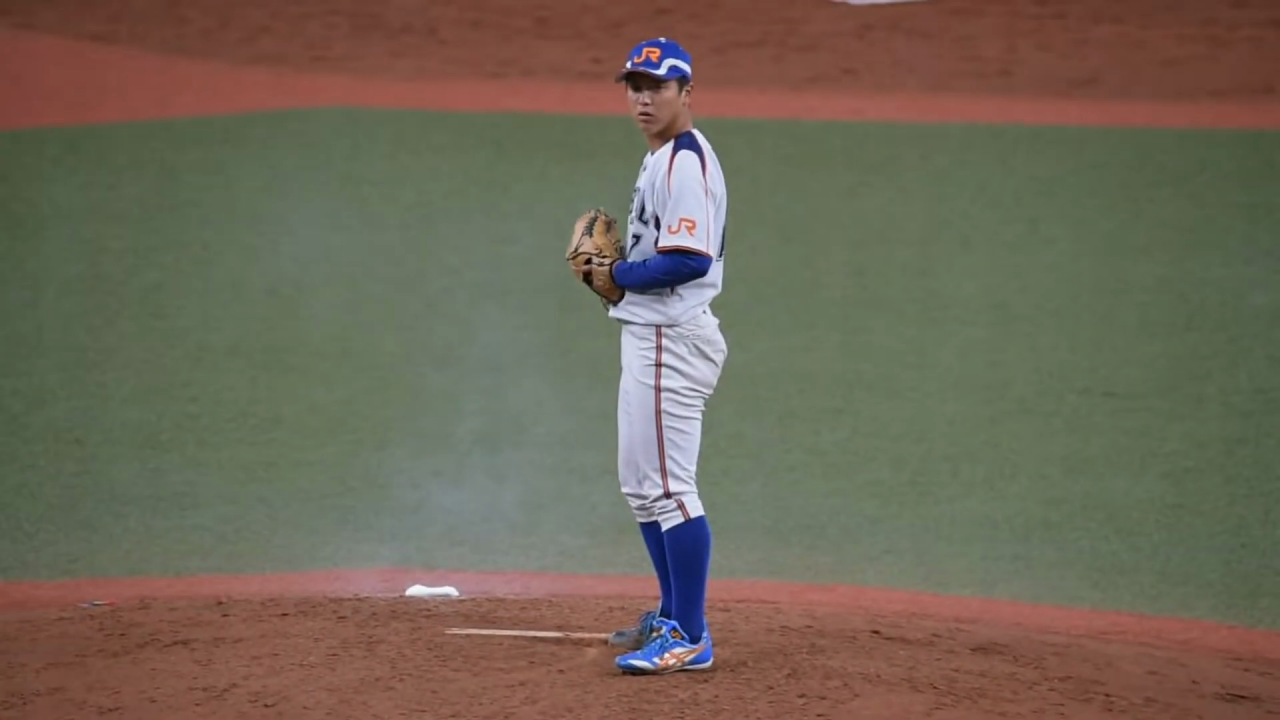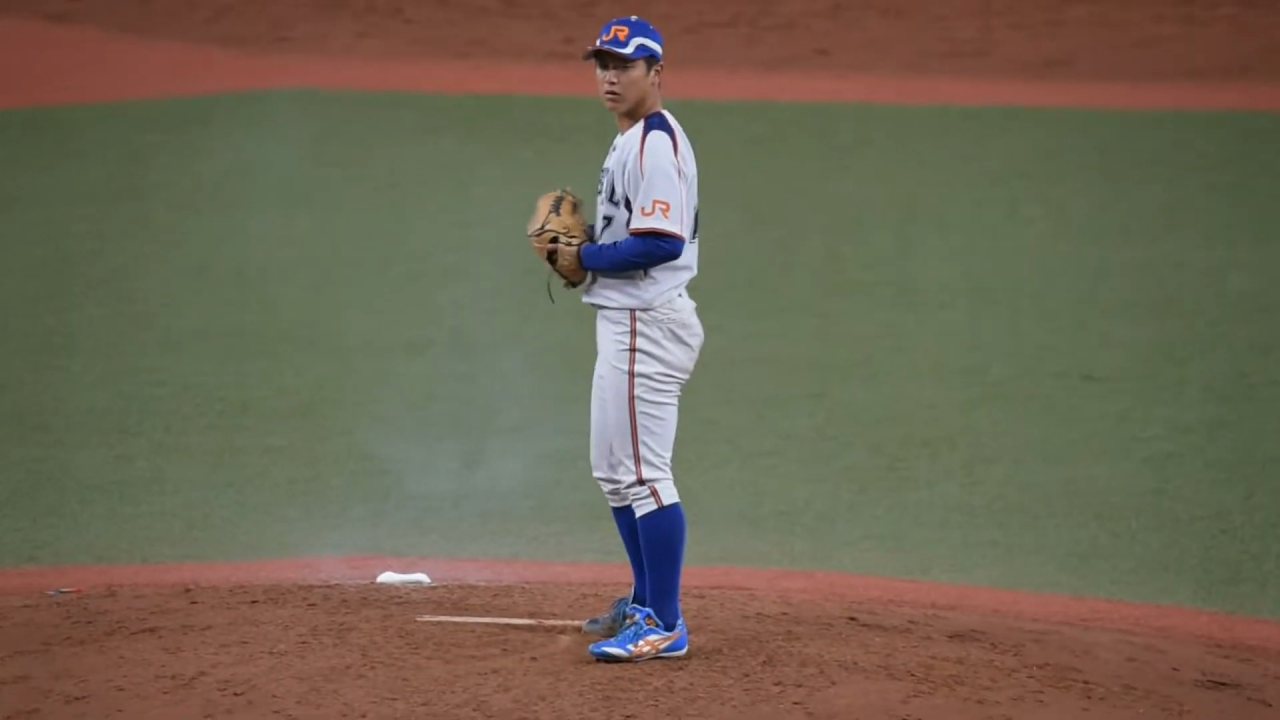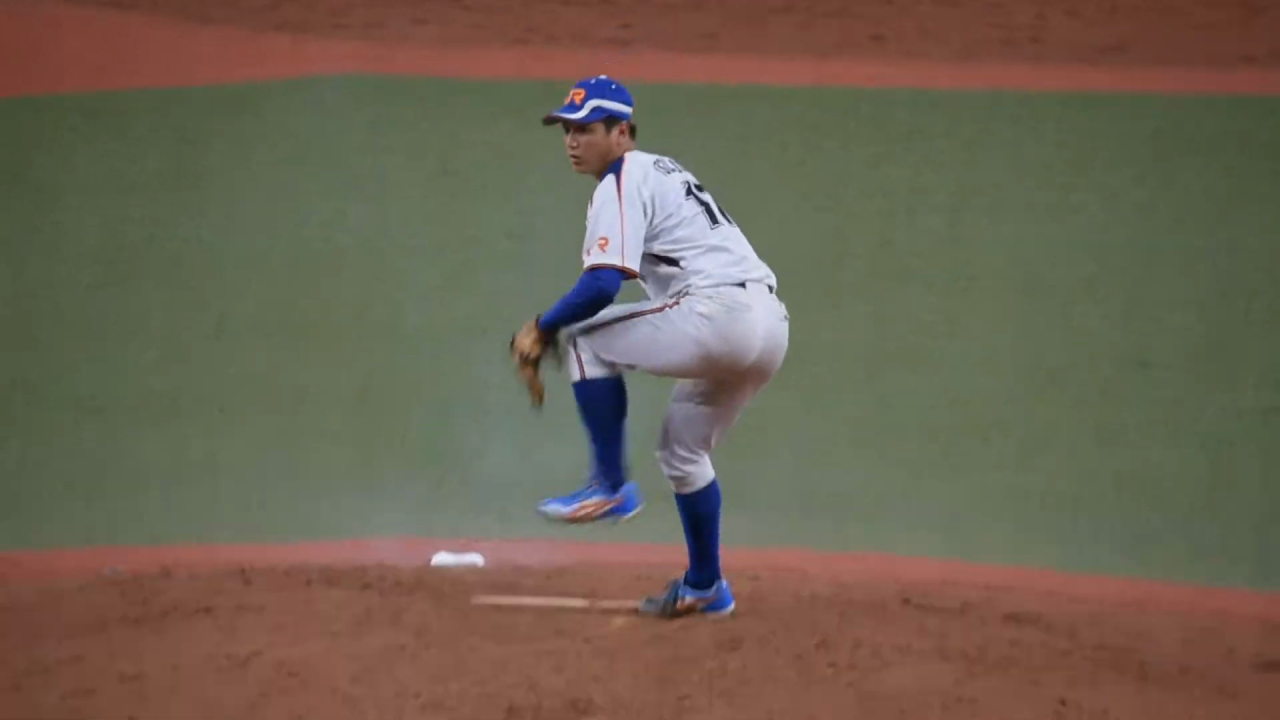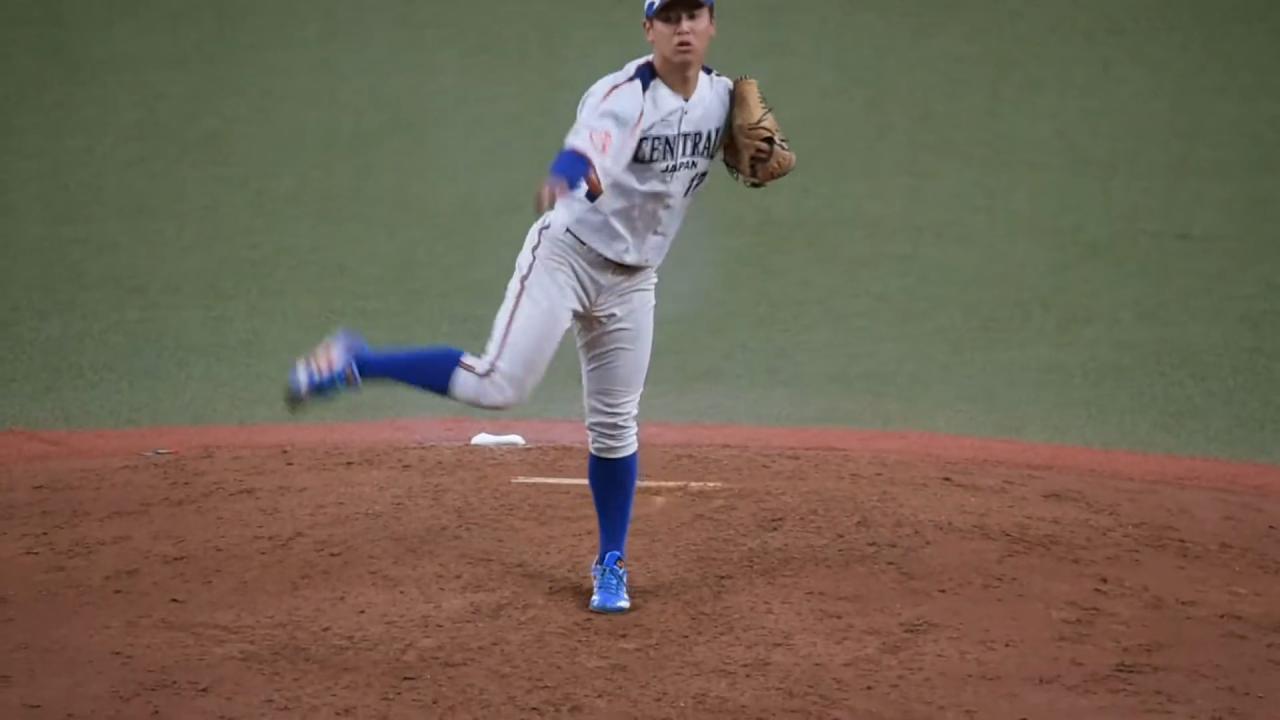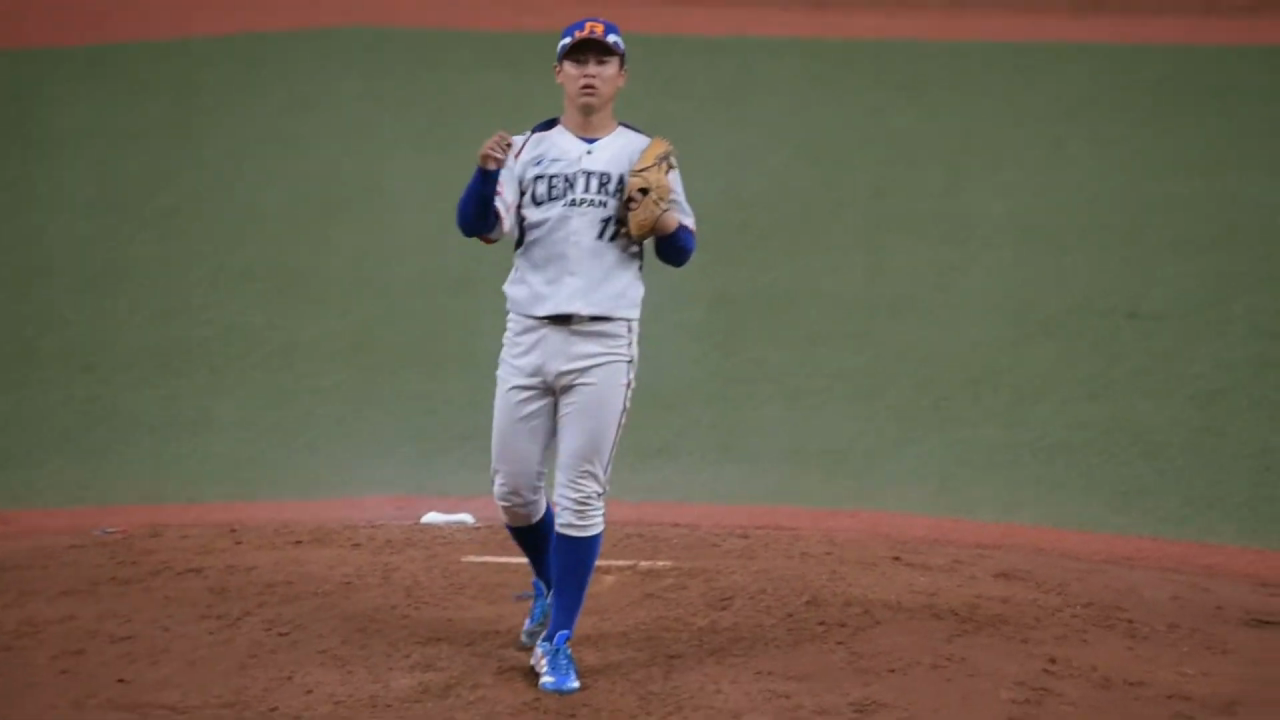
dt=1s
person 1, frame 1
left shoulder: (686, 159)
right shoulder: (661, 158)
left elbow: (690, 261)
left wrist: (617, 274)
right wrist: (618, 270)
left hip: (669, 342)
right hip: (651, 338)
left knee: (668, 488)
right knee: (642, 485)
left ankle: (690, 637)
right ankle: (673, 615)
person 1, frame 2
left shoulder: (656, 140)
right shoulder: (632, 139)
left elbow: (663, 244)
left wrist: (585, 256)
right wrist: (586, 248)
left hip: (646, 326)
right hip: (628, 323)
left knee: (643, 474)
right knee: (614, 471)
left ankle: (664, 624)
right ankle: (646, 602)
person 1, frame 3
left shoulder: (618, 183)
right shoulder: (660, 172)
left elbow: (601, 286)
left wrist: (544, 324)
left hip: (721, 315)
right hip: (765, 326)
left knee: (585, 338)
right knee: (682, 452)
left ankle: (609, 485)
right ankle: (705, 587)
person 1, frame 4
left shoulder: (721, 93)
right shoulder: (620, 95)
left elbow: (705, 148)
right elbow: (579, 154)
right wrist: (561, 183)
left hip: (632, 280)
right hip: (566, 257)
left knee: (614, 425)
right knee: (494, 385)
left ankle: (612, 562)
right ankle: (351, 360)
person 1, frame 5
left shoulder: (646, 154)
right shoulder: (526, 150)
left elbow: (681, 253)
right elbow: (474, 226)
left wrist: (667, 224)
right wrist: (486, 170)
left hip: (604, 345)
right hip: (528, 339)
left knee: (580, 496)
right knee: (514, 491)
left ankle: (556, 641)
right ankle: (547, 582)
